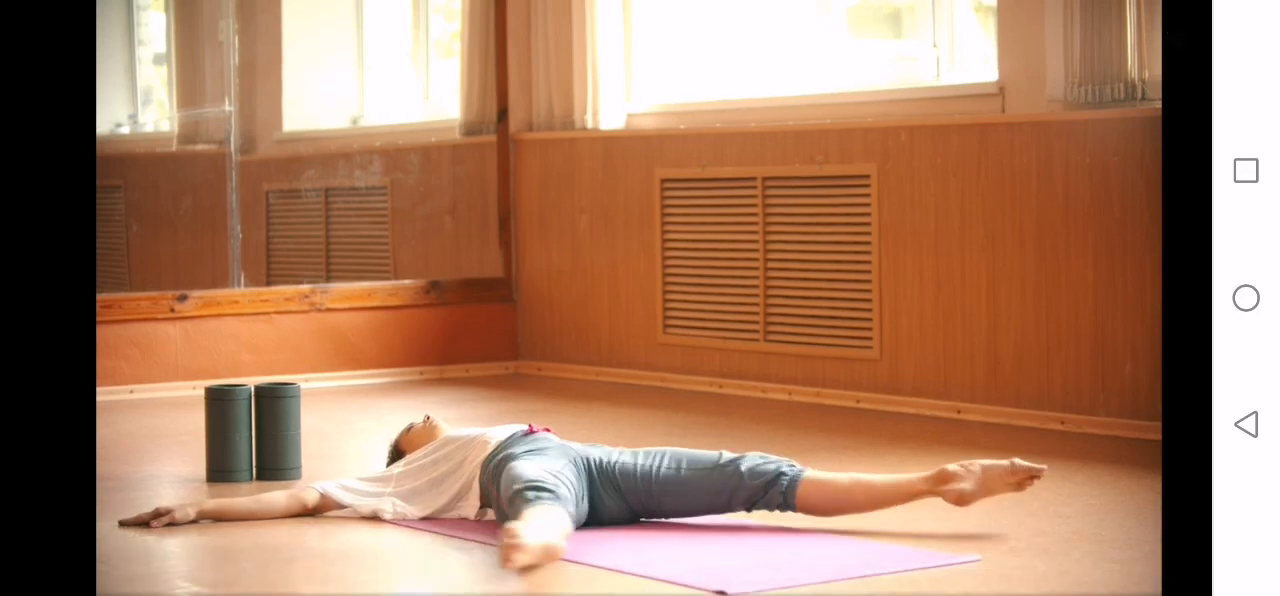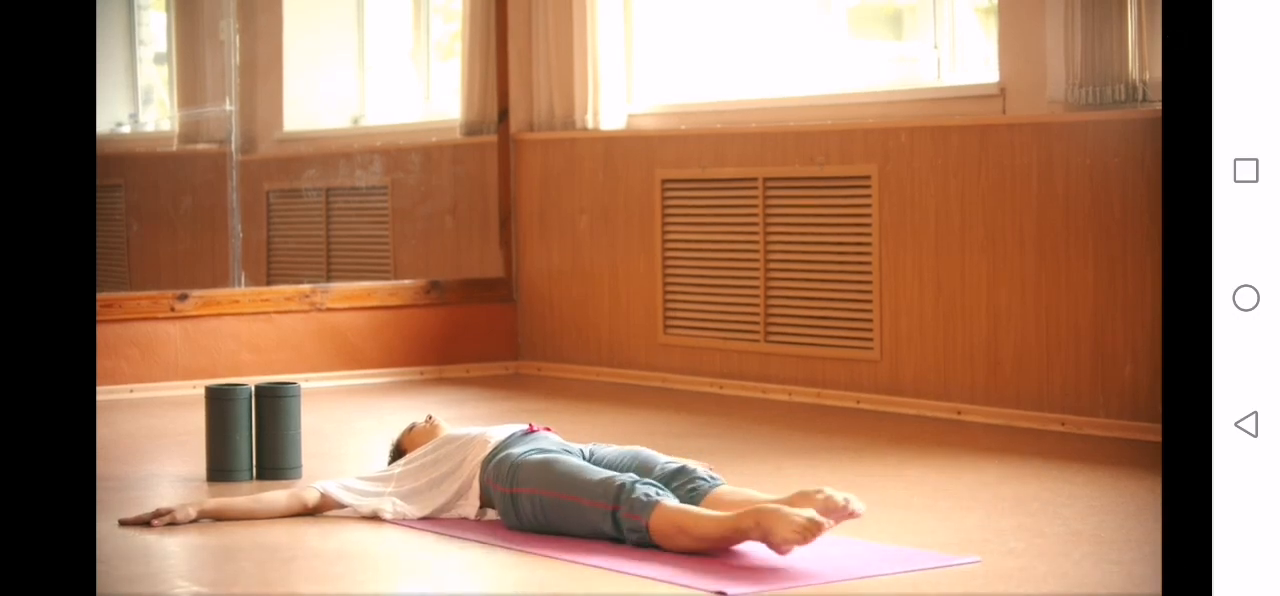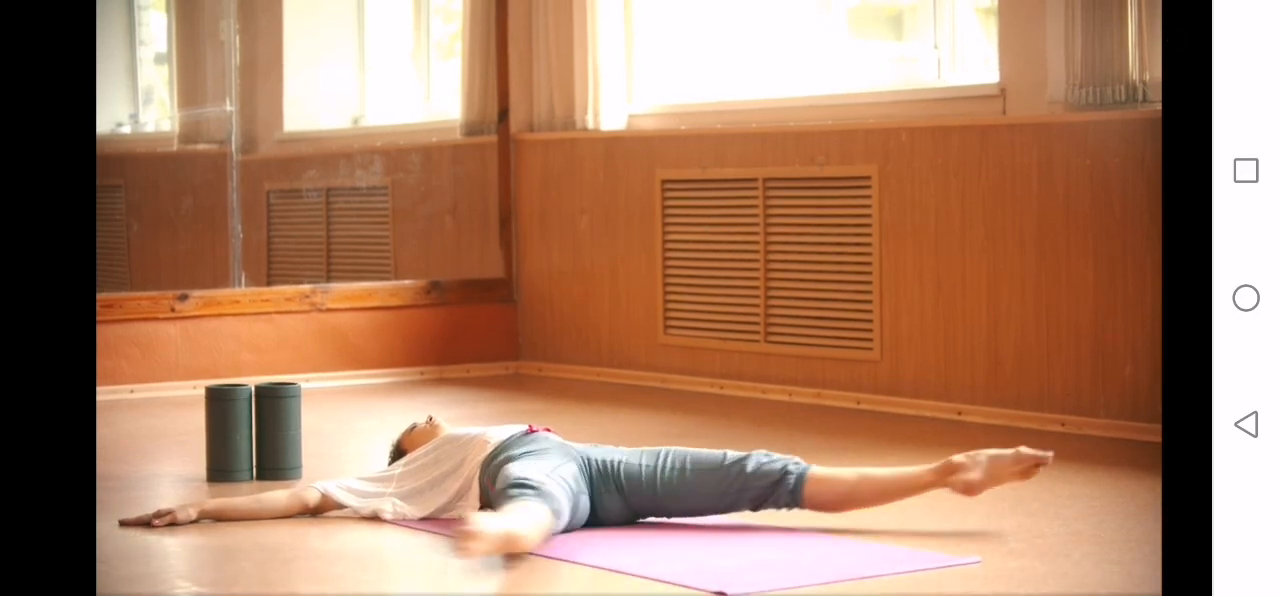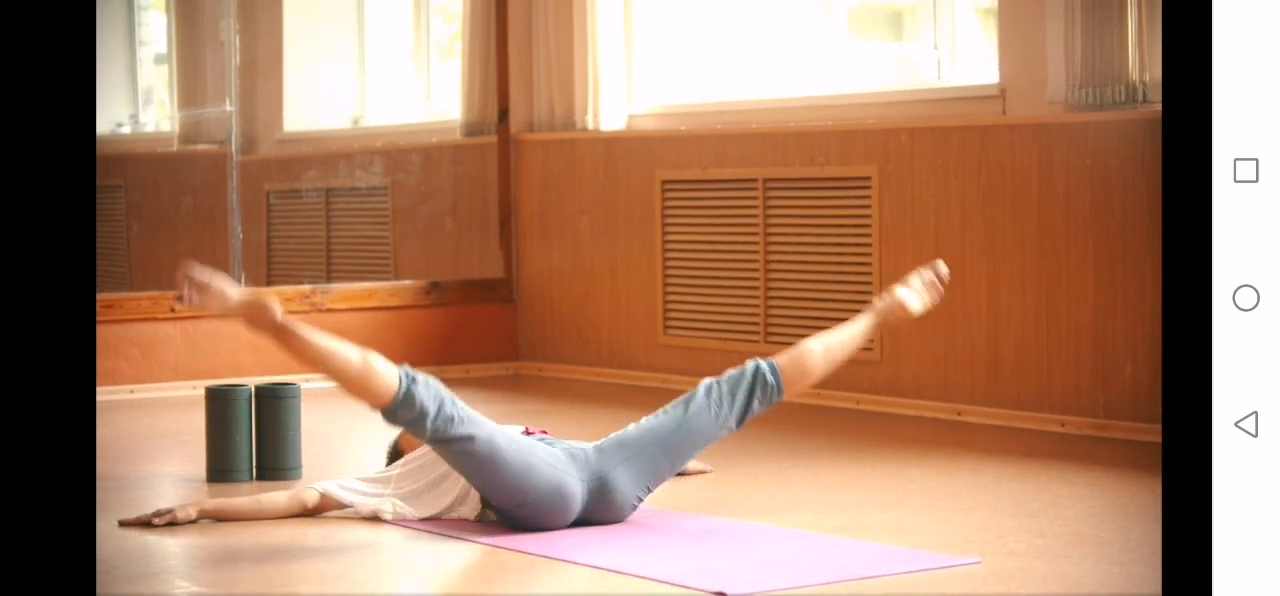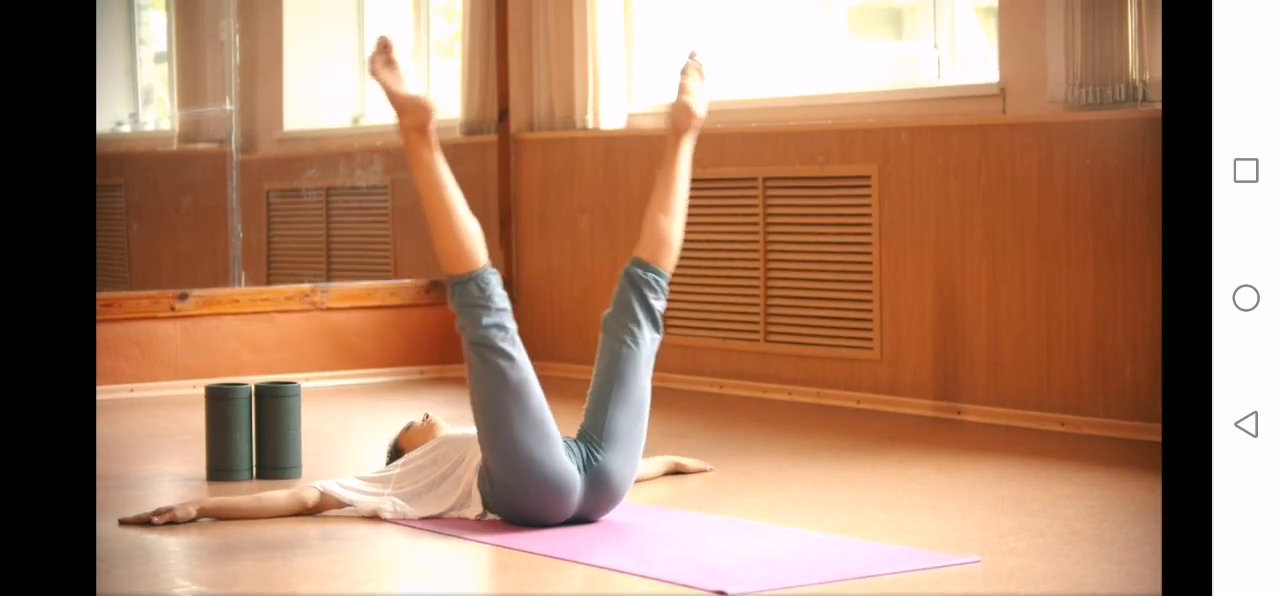
dt=1s
person 1, frame 1
left shoulder: (474, 439)
right shoulder: (395, 477)
right elbow: (299, 499)
right wrist: (197, 508)
left hip: (583, 458)
right hip: (526, 469)
left knee: (755, 476)
right knee: (547, 498)
left ankle: (940, 480)
person 1, frame 2
left shoulder: (461, 445)
right shoulder: (395, 477)
right elbow: (297, 498)
right wrist: (199, 508)
left hip: (562, 452)
right hip: (516, 467)
left knee: (688, 482)
right knee: (645, 504)
left ankle: (790, 506)
right ankle: (763, 519)
person 1, frame 3
left shoulder: (467, 445)
right shoulder: (395, 477)
right elbow: (300, 498)
right wrist: (200, 509)
left hip: (585, 459)
right hip: (527, 470)
left knee: (763, 474)
right knee: (567, 498)
person 1, frame 4
left shoulder: (453, 450)
right shoulder: (397, 478)
right elbow: (302, 497)
right wrist: (200, 507)
left hip: (591, 476)
right hip: (544, 491)
left knee: (747, 383)
person 1, frame 5
left shoulder: (475, 452)
right shoulder: (409, 474)
right elbow: (300, 498)
left wrist: (664, 461)
right wrist: (198, 508)
left hip: (592, 480)
right hip: (539, 487)
left knee: (640, 295)
right knee: (483, 308)
